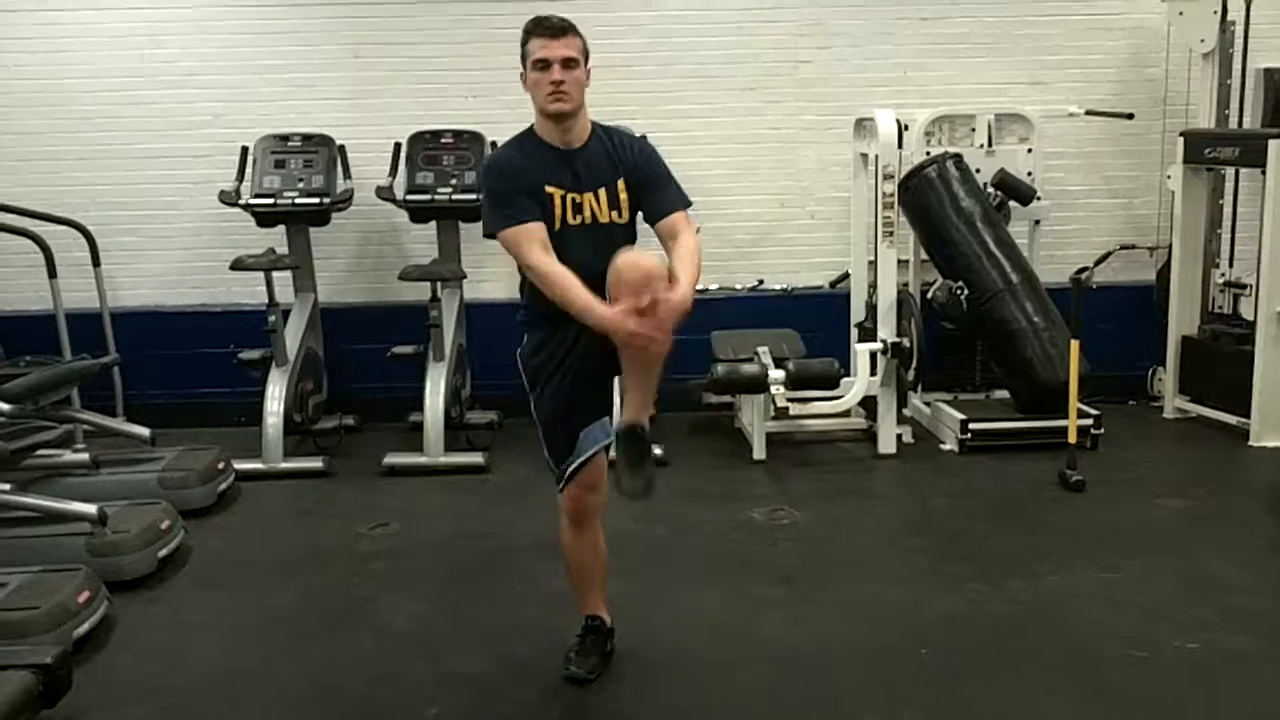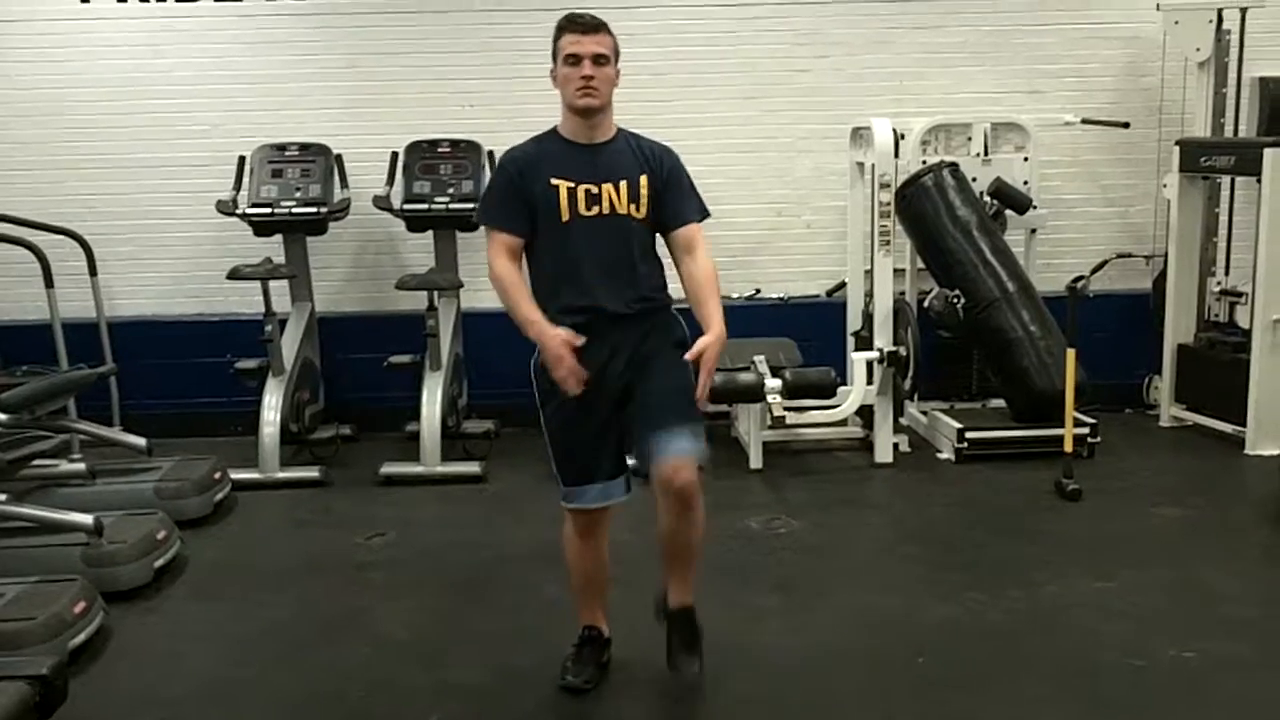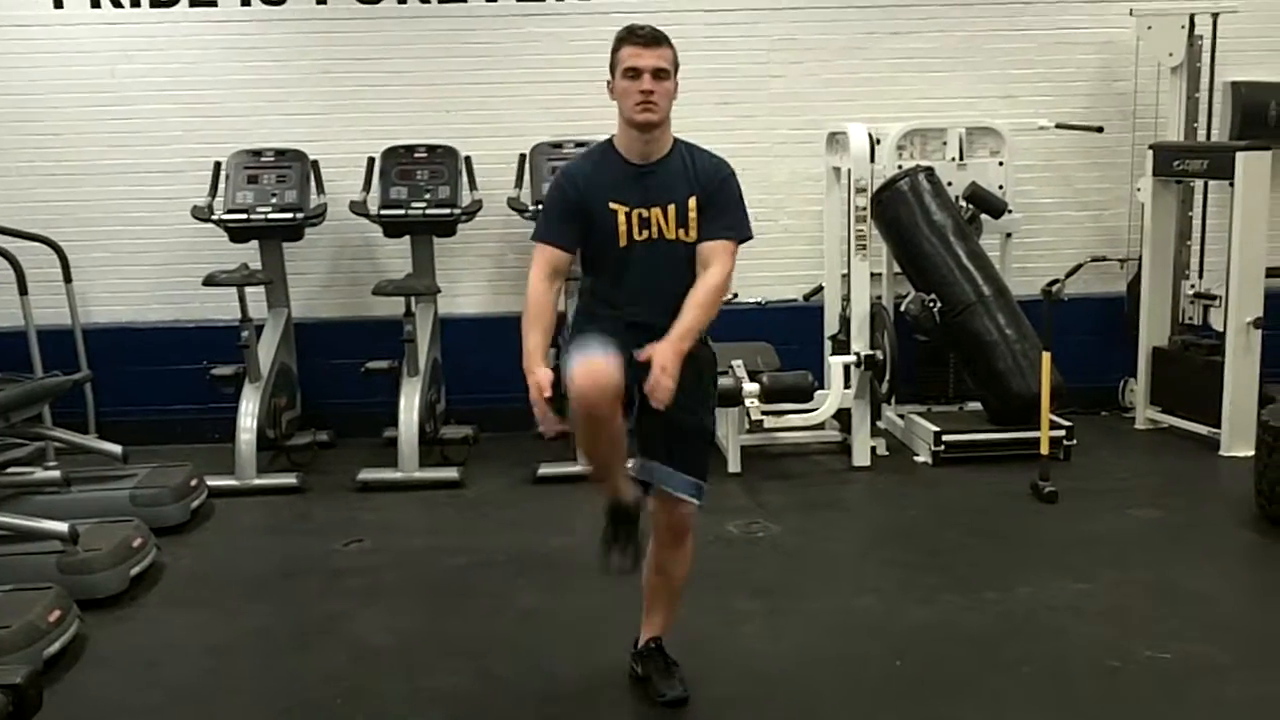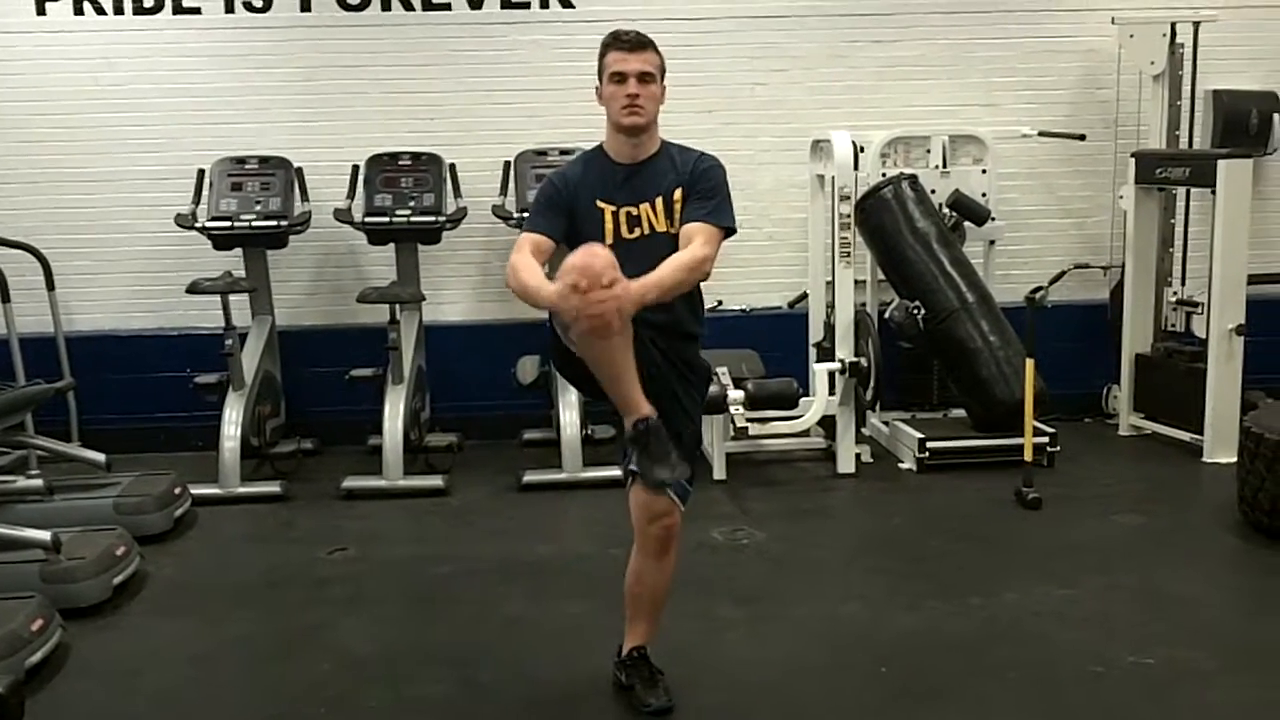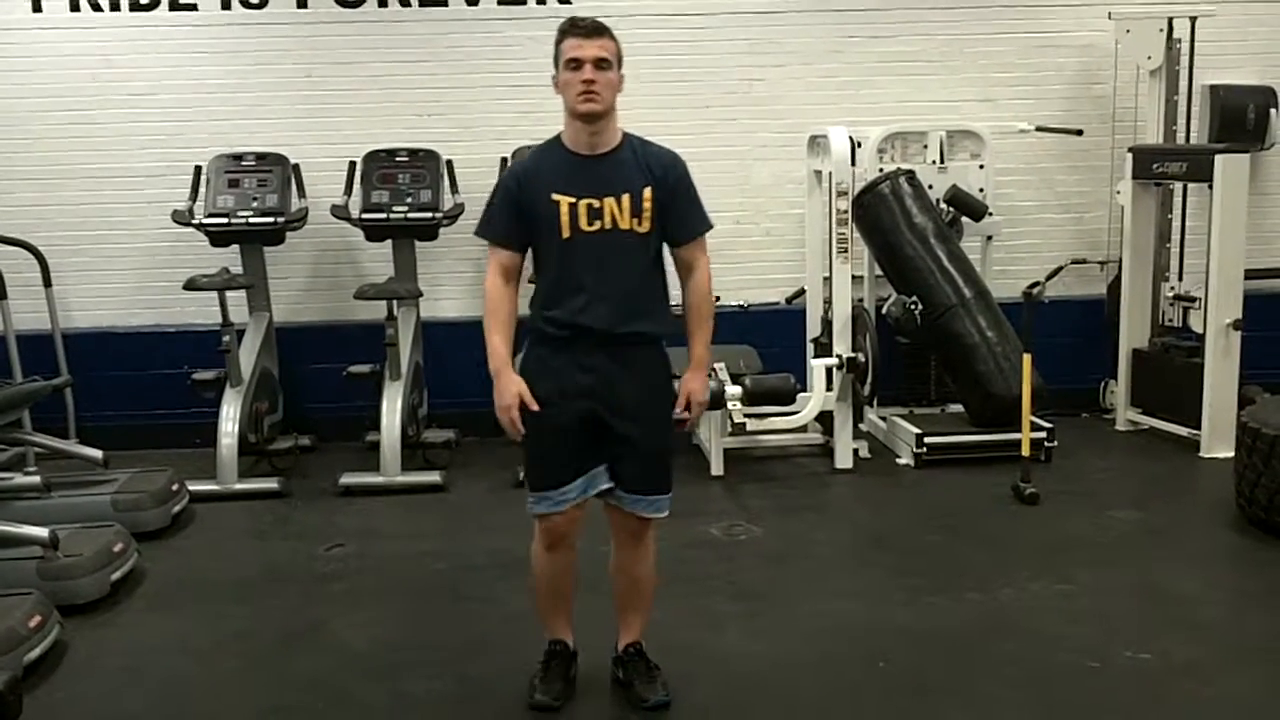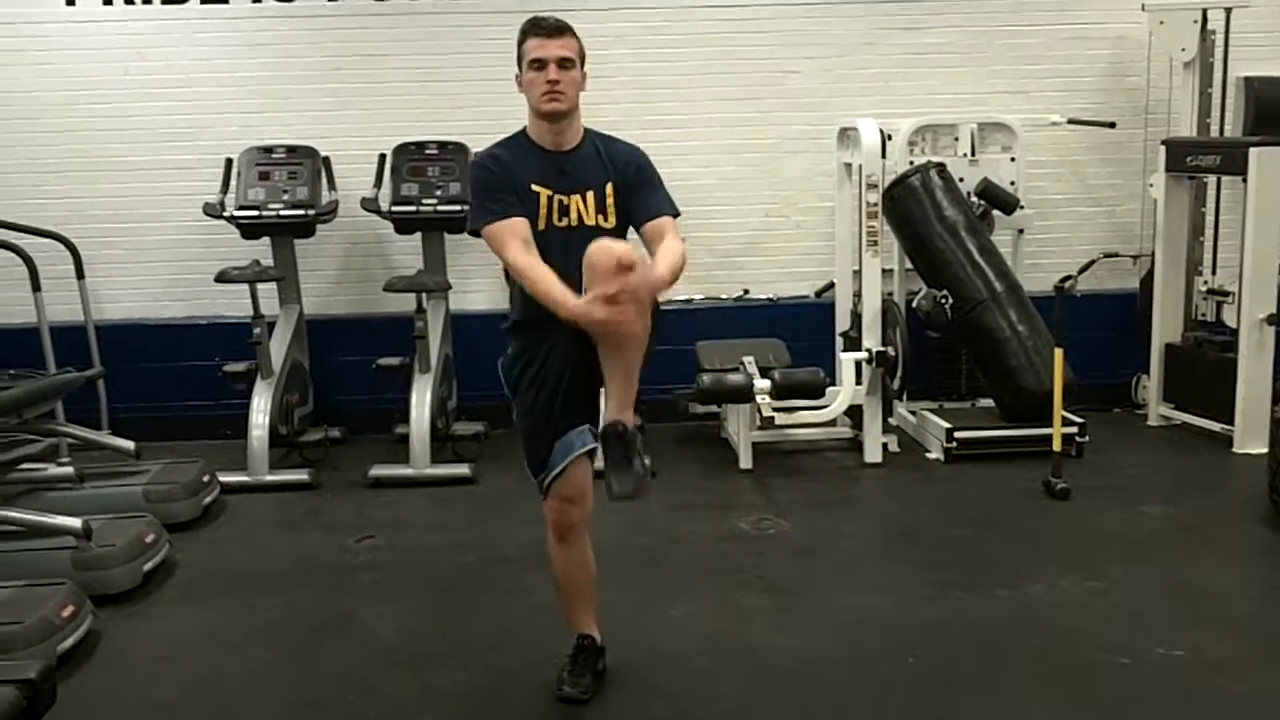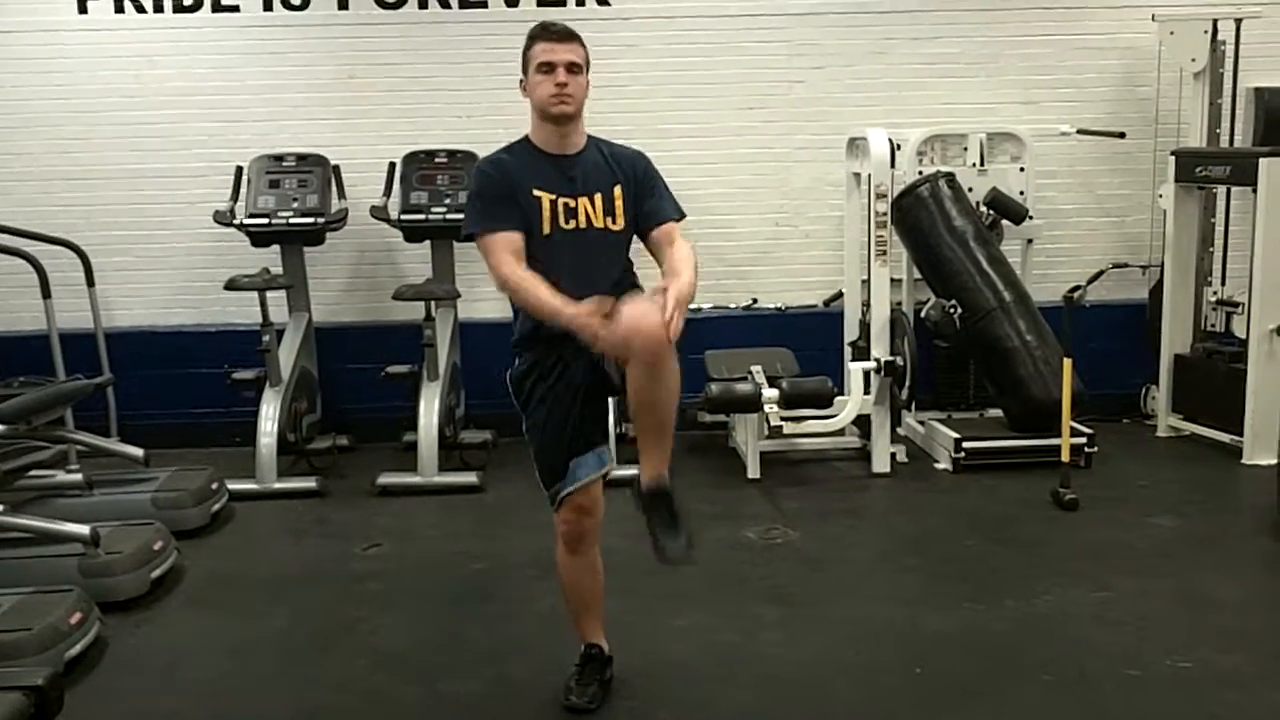
dt=0.7s
person 1, frame 1
left shoulder: (630, 151)
right shoulder: (507, 167)
left elbow: (682, 236)
right elbow: (538, 263)
left wrist: (682, 291)
right wrist: (604, 317)
left hip: (631, 323)
right hip: (557, 334)
left knee: (637, 266)
right knee: (580, 494)
left ankle: (632, 428)
right ankle: (595, 626)
person 1, frame 2
left shoulder: (655, 160)
right shoulder: (524, 166)
left elbow: (690, 248)
right elbow: (502, 260)
left wrist: (714, 326)
right wrist: (541, 332)
left hip: (651, 336)
right hip: (572, 354)
left knee: (680, 479)
right knee: (586, 509)
left ankle: (679, 609)
right ankle: (593, 634)
person 1, frame 3
left shoulder: (711, 175)
right shoulder: (579, 179)
left elbow: (715, 273)
right elbow: (545, 272)
left wrist: (674, 349)
right wrist: (535, 362)
left hip: (681, 357)
right hip: (606, 348)
left knee: (676, 512)
right knee: (592, 388)
left ankle: (651, 647)
right ankle: (621, 496)
person 1, frame 4
left shoulder: (698, 171)
right shoulder: (570, 182)
left elbow: (700, 256)
right elbow: (521, 265)
left wrist: (634, 293)
right wrist: (558, 294)
left hip: (671, 354)
right hip: (594, 351)
left knee: (661, 519)
right knee: (590, 262)
left ankle: (634, 656)
right ankle: (644, 425)
person 1, frame 5
left shoulder: (661, 168)
right shoulder: (526, 177)
left elbow: (694, 269)
right elbow: (501, 278)
left wrist: (699, 364)
right wrist: (502, 370)
left hip: (638, 368)
right hip: (555, 371)
left knee: (636, 522)
right knee: (555, 527)
left ankle: (631, 651)
right ankle: (558, 650)
person 1, frame 6
left shoulder: (625, 160)
right shoulder: (495, 168)
left elbow: (669, 240)
right elbow: (518, 256)
left wrist: (652, 275)
right wrist: (574, 308)
left hip: (609, 334)
right hip: (542, 343)
left knee: (608, 255)
right knee: (564, 507)
left ankle: (621, 429)
right ankle: (587, 643)
person 1, frame 7
left shoulder: (628, 165)
right shoulder: (499, 174)
left elbow: (673, 243)
right elbow: (507, 267)
left wrist: (681, 287)
right wrist: (571, 315)
left hip: (626, 334)
right hip: (553, 355)
left knee: (644, 327)
right knee: (576, 517)
left ankle: (655, 489)
right ankle: (594, 654)
